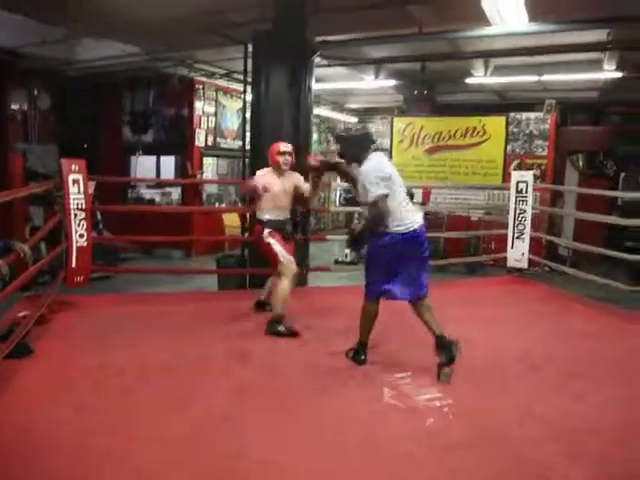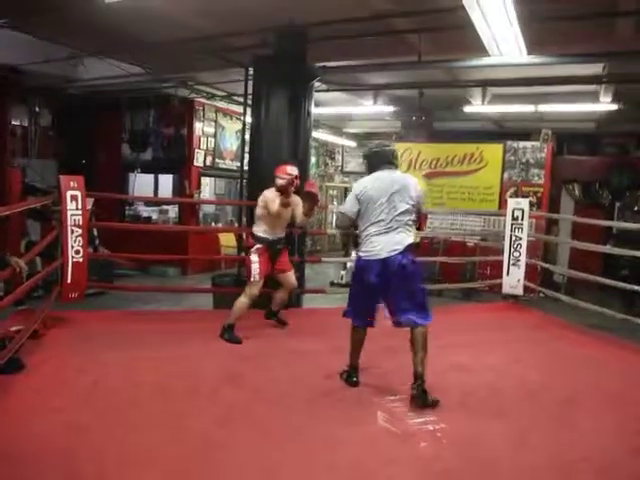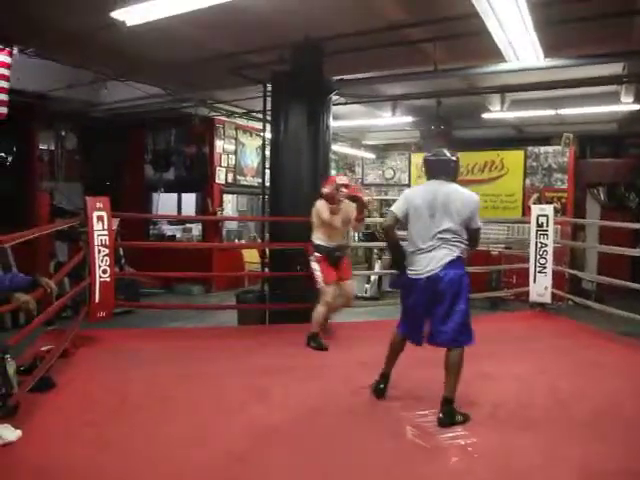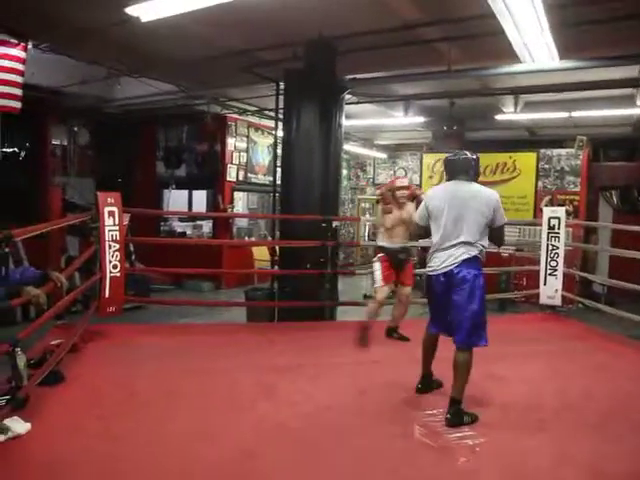
dt=0.4s
person 1, frame 1
left shoulder: (369, 170)
right shoulder: (376, 159)
left elbow: (379, 212)
left wrist: (360, 232)
right wrist: (343, 169)
left hip: (392, 234)
right hip: (414, 229)
left knee: (373, 294)
right knee: (416, 294)
left ankle: (361, 349)
right ankle: (441, 339)
person 1, frame 2
left shoulder: (361, 185)
right shoulder: (413, 184)
left elbow: (344, 224)
left hip: (369, 258)
right hip: (401, 256)
left knee: (359, 319)
right knee: (417, 320)
left ankle: (353, 371)
right ankle: (419, 384)
person 1, frame 3
left shoulder: (412, 194)
right shoulder: (469, 198)
left elbow: (388, 226)
right elbow: (474, 242)
left wrist: (397, 253)
left hip: (416, 271)
right hip: (450, 271)
left knee: (406, 329)
right knee: (456, 340)
left ankle: (383, 380)
right ankle: (447, 408)
person 1, frame 4
left shoulder: (433, 194)
right shoulder: (490, 196)
right elbow: (498, 240)
left hip: (436, 267)
right hip: (467, 269)
left knee: (434, 326)
right knee: (465, 340)
left ankle: (425, 379)
right ankle: (455, 409)
person 2, frame 1
left shoulder: (294, 177)
right shoulder: (263, 175)
left elbow: (308, 194)
right elbow: (250, 194)
left wrist: (316, 178)
right wrist: (253, 191)
left hip: (285, 227)
right hip: (267, 228)
left knee: (282, 268)
right knee: (289, 270)
left ankle: (263, 301)
right ankle: (276, 321)
person 2, frame 2
left shoulder: (296, 200)
right shoulder: (269, 194)
left elbow: (301, 222)
right elbow: (279, 213)
left wrist: (310, 205)
right wrist: (285, 194)
left hip: (279, 245)
right hip: (261, 245)
left knee: (291, 284)
right knee: (252, 292)
left ankle: (273, 312)
right ankle: (228, 328)
person 2, frame 3
left shoulder: (348, 205)
right shoulder: (321, 204)
left elbow: (357, 226)
right elbow: (335, 224)
left wrist: (360, 207)
right wrist: (333, 204)
left hip: (339, 252)
right hip: (321, 253)
left knee: (349, 294)
right knee: (328, 298)
left ankle: (323, 318)
right ankle: (313, 336)
person 2, frame 4
left shoulder: (411, 208)
right shoulder: (385, 206)
right elbow: (388, 225)
right wrist: (387, 203)
left hip: (403, 255)
right hip: (385, 255)
left knee: (405, 297)
right knee: (380, 297)
left ankle: (392, 329)
right ankle: (365, 327)
